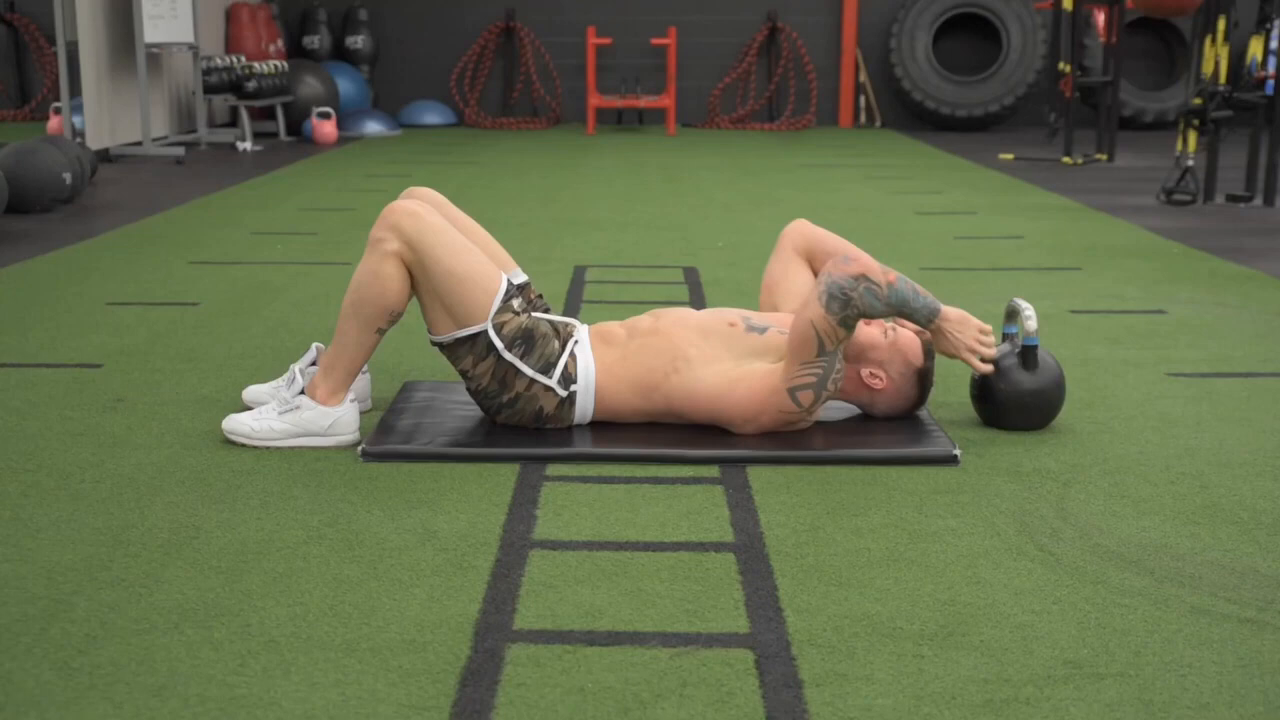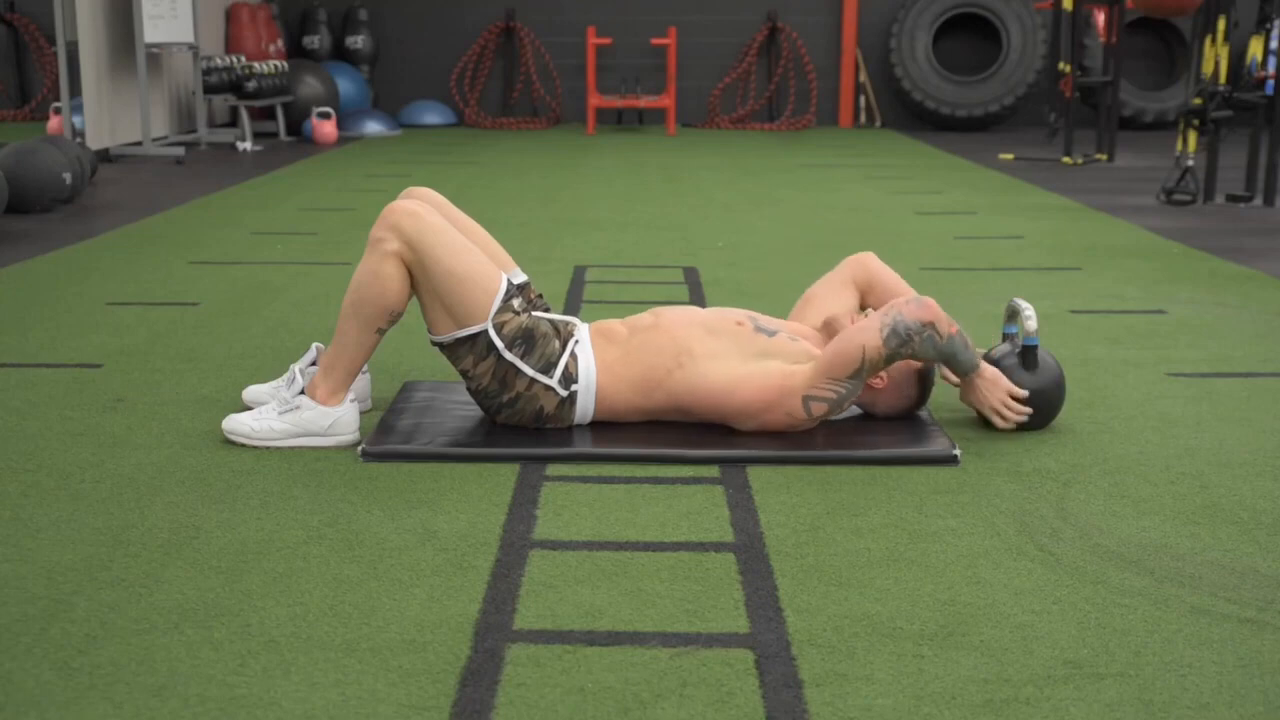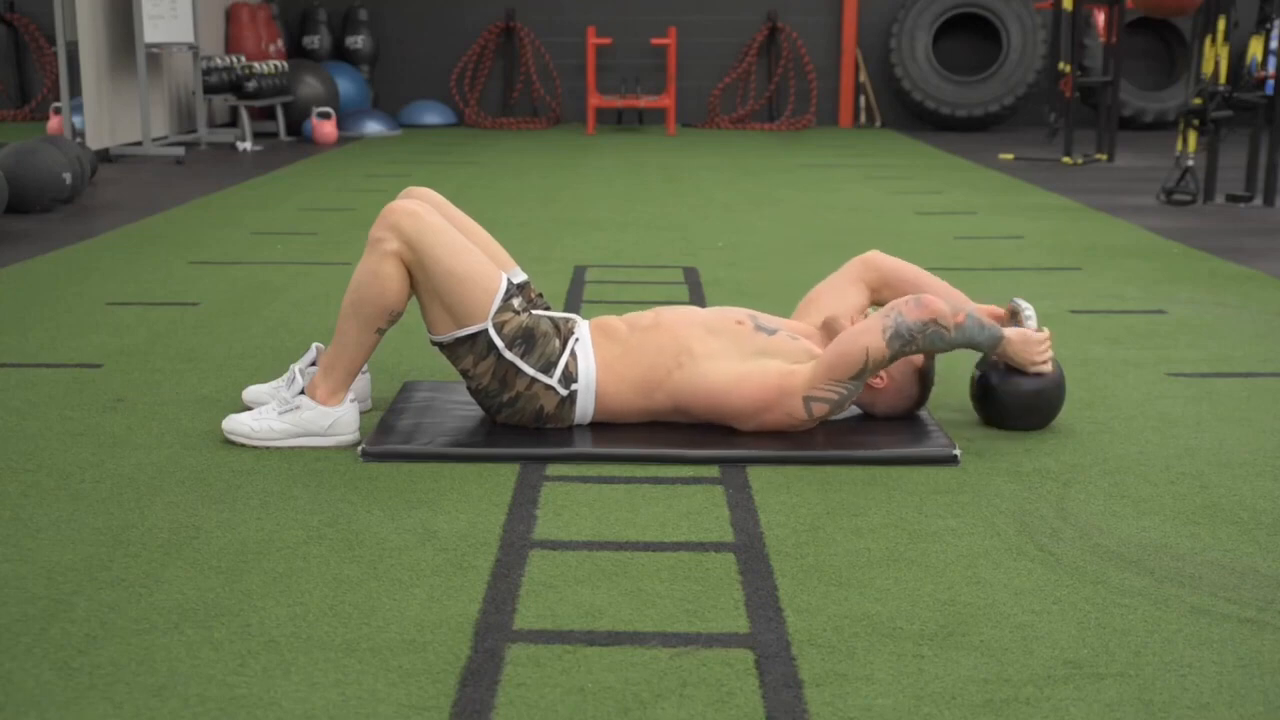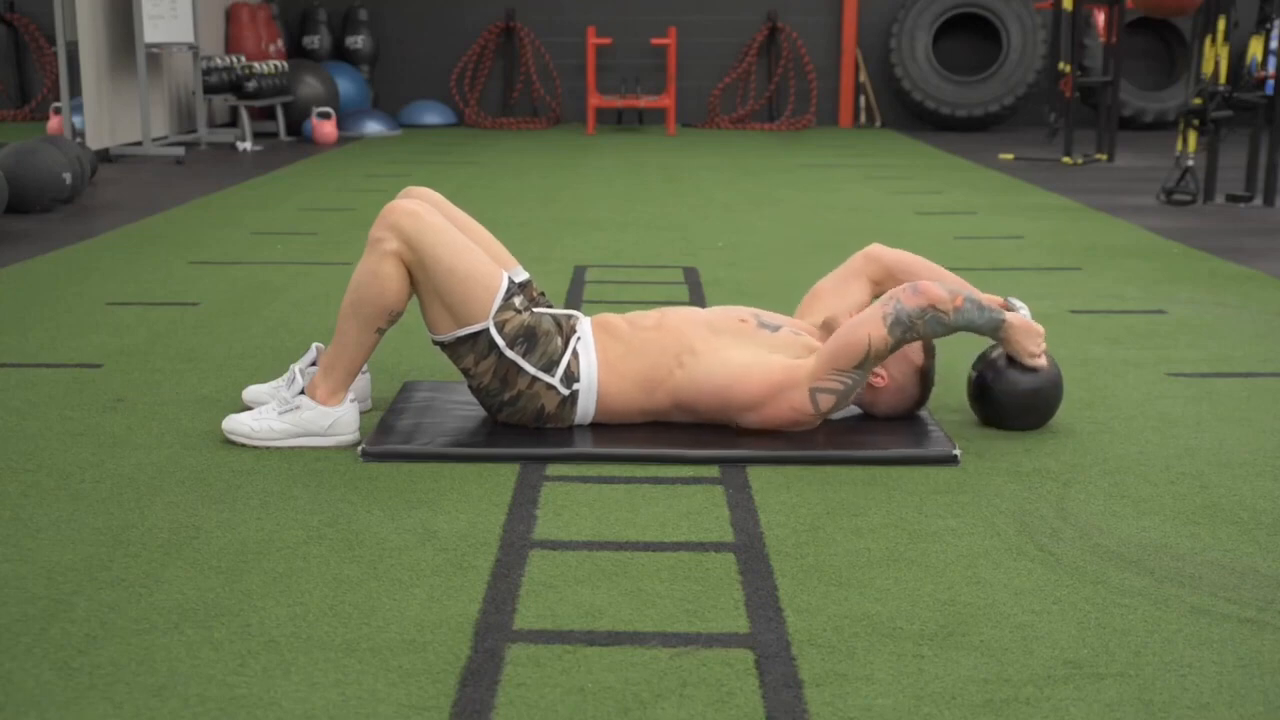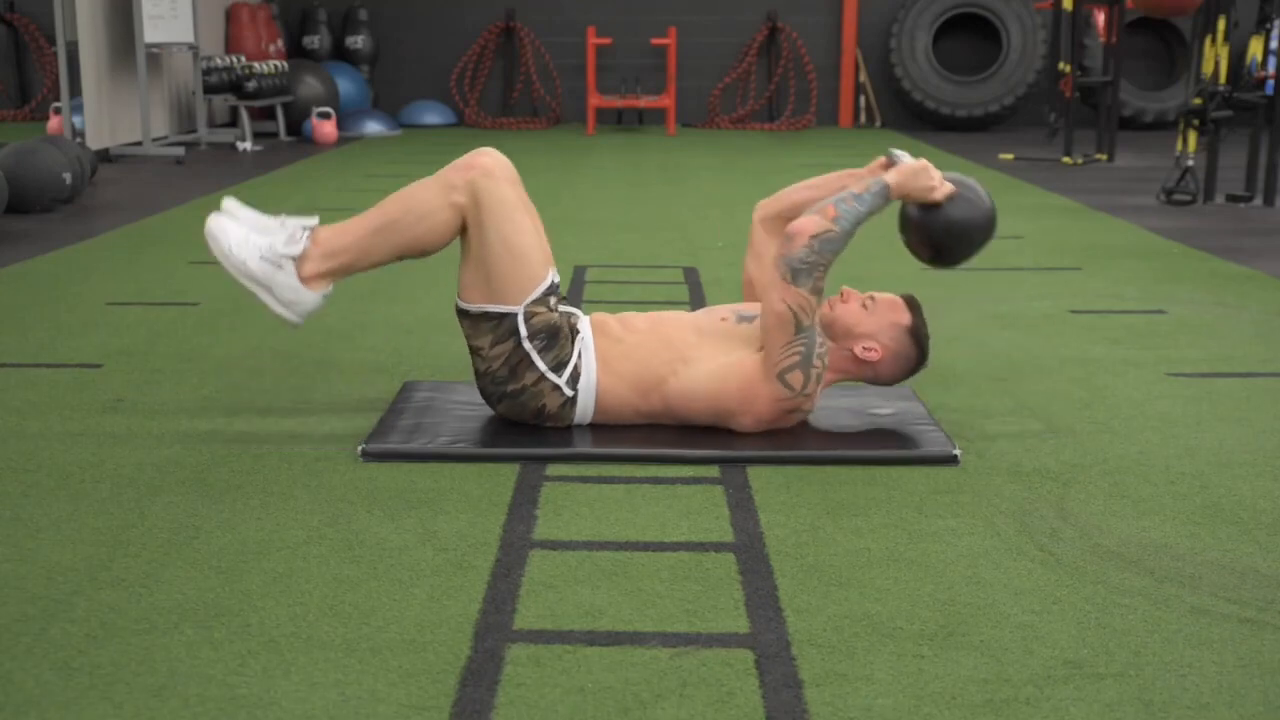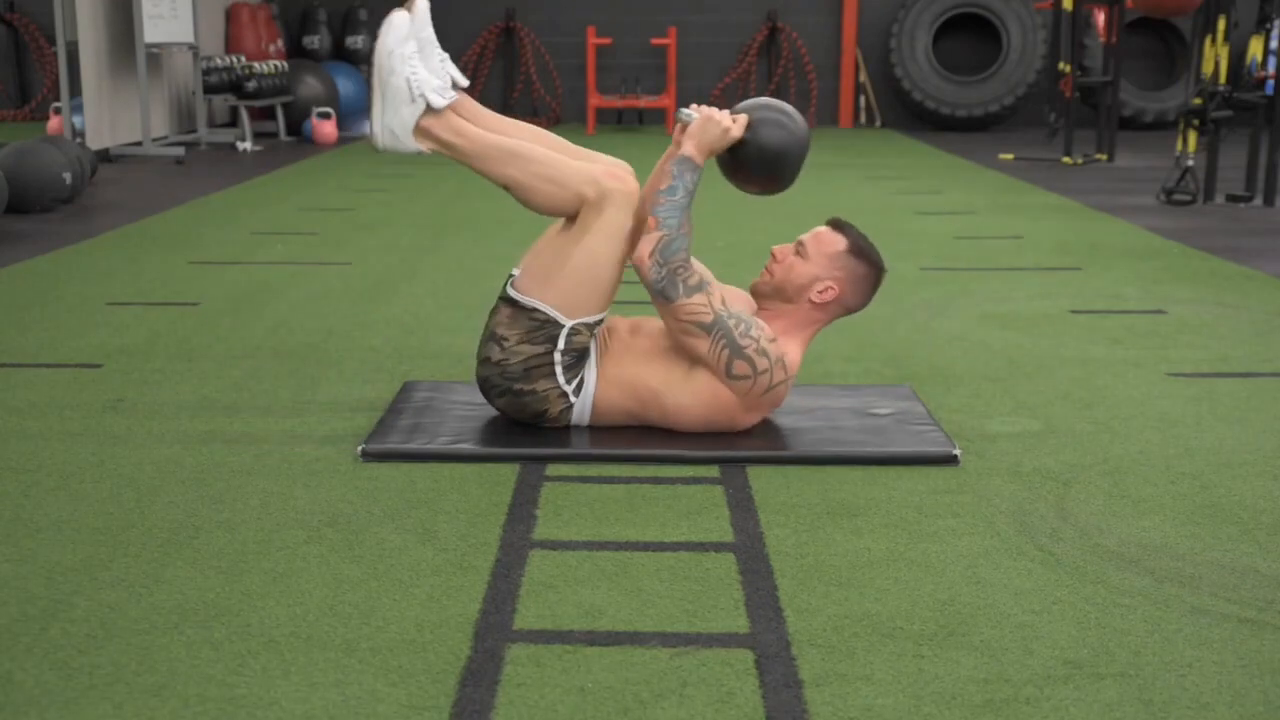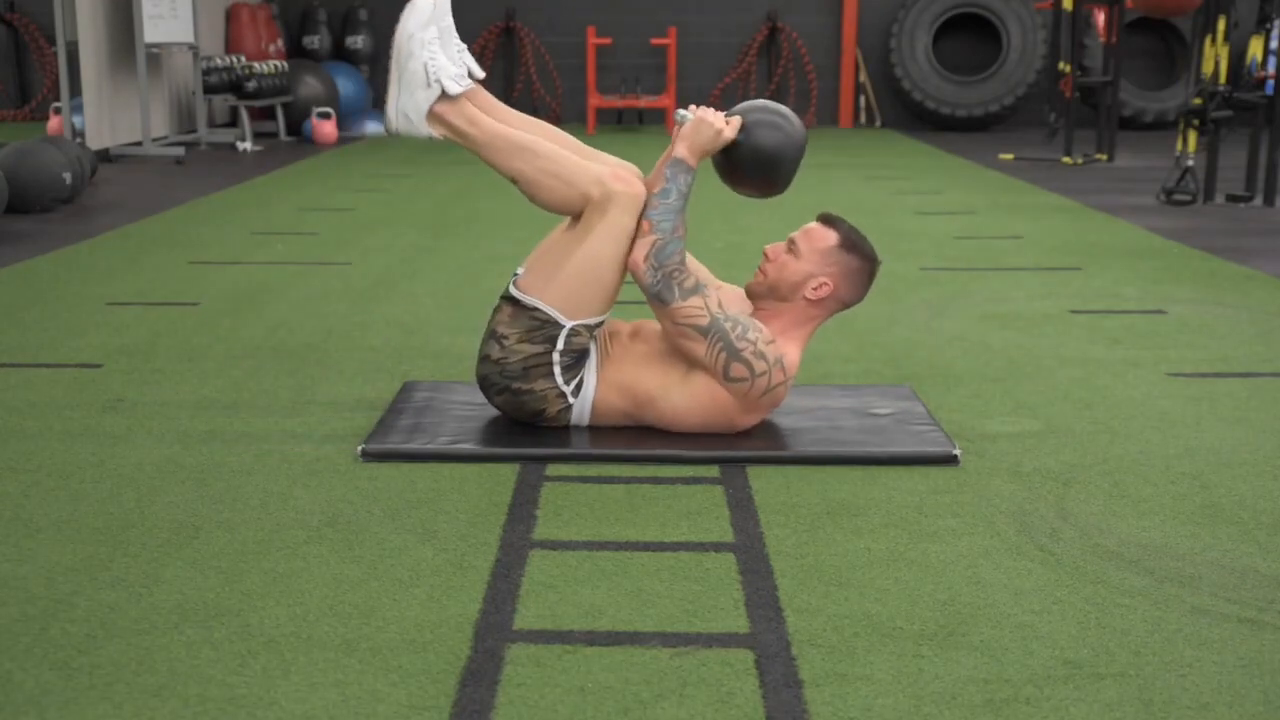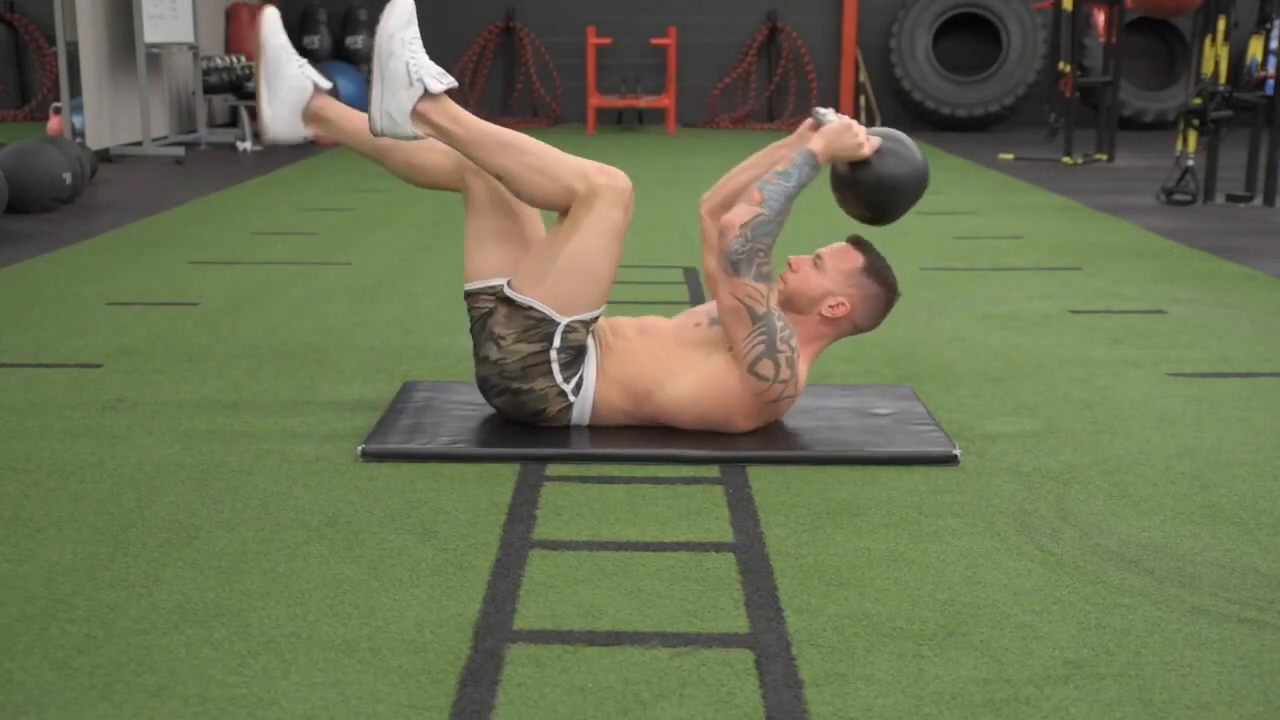
dt=0.5s
person 1, frame 1
left shoulder: (804, 390)
right shoulder: (794, 333)
left elbow: (853, 278)
right elbow: (800, 234)
left wrist: (937, 316)
right wrist: (932, 308)
left hip: (542, 381)
right hip: (555, 343)
left knee: (401, 226)
right knee: (416, 204)
left ankle: (323, 404)
right ankle: (335, 375)
person 1, frame 2
left shoulder: (813, 395)
right shoulder: (808, 340)
left elbow: (918, 314)
right elbow: (860, 266)
left wrist: (971, 374)
right wrist: (967, 355)
left hip: (543, 383)
right hip: (557, 341)
left knee: (400, 227)
right knee: (414, 203)
left ankle: (324, 403)
right ankle: (335, 374)
person 1, frame 3
left shoulder: (815, 394)
right shoulder: (808, 341)
left elbow: (921, 315)
right elbow: (871, 265)
left wrist: (1000, 341)
right wrist: (984, 311)
left hip: (543, 380)
right hip: (556, 340)
left knee: (400, 226)
right knee: (415, 204)
left ankle: (325, 403)
right ankle: (338, 374)
person 1, frame 4
left shoulder: (811, 395)
right shoulder: (813, 337)
left elbow: (920, 299)
right elbow: (876, 259)
left wrist: (999, 322)
right wrist: (995, 303)
left hip: (542, 378)
right hip: (556, 336)
left knee: (400, 225)
right knee: (415, 201)
left ankle: (324, 403)
right ankle: (335, 372)
person 1, frame 5
left shoulder: (795, 386)
right shoulder: (779, 350)
left elbow: (798, 246)
right elbow: (771, 221)
left wrist: (885, 183)
right wrist: (886, 174)
left hip: (539, 376)
right hip: (559, 349)
left knee: (483, 170)
right knee: (481, 180)
left ankle: (304, 271)
right ankle: (307, 251)
person 1, frame 6
left shoulder: (764, 364)
right shoulder: (751, 321)
left elbow: (653, 261)
right elbow: (646, 231)
left wrist: (694, 154)
right wrist: (687, 144)
left hip: (533, 375)
right hip: (547, 363)
left knee: (611, 187)
right knee: (608, 184)
left ankle: (423, 121)
right ankle: (439, 102)
person 1, frame 7
left shoulder: (761, 366)
right shoulder: (748, 316)
left elbow: (649, 262)
right elbow: (652, 233)
left wrist: (686, 154)
right wrist: (685, 147)
left hip: (534, 372)
right hip: (549, 361)
left knee: (619, 192)
right knee: (624, 186)
left ankle: (438, 106)
right ankle: (453, 91)
person 1, frame 8
left shoulder: (773, 373)
right shoulder: (761, 334)
left elbow: (735, 236)
right elbow: (721, 209)
left wrist: (814, 150)
right wrist: (812, 142)
left hip: (534, 371)
right hip: (544, 357)
left knee: (605, 187)
right knee: (482, 166)
left ankle: (423, 102)
right ankle: (307, 107)
